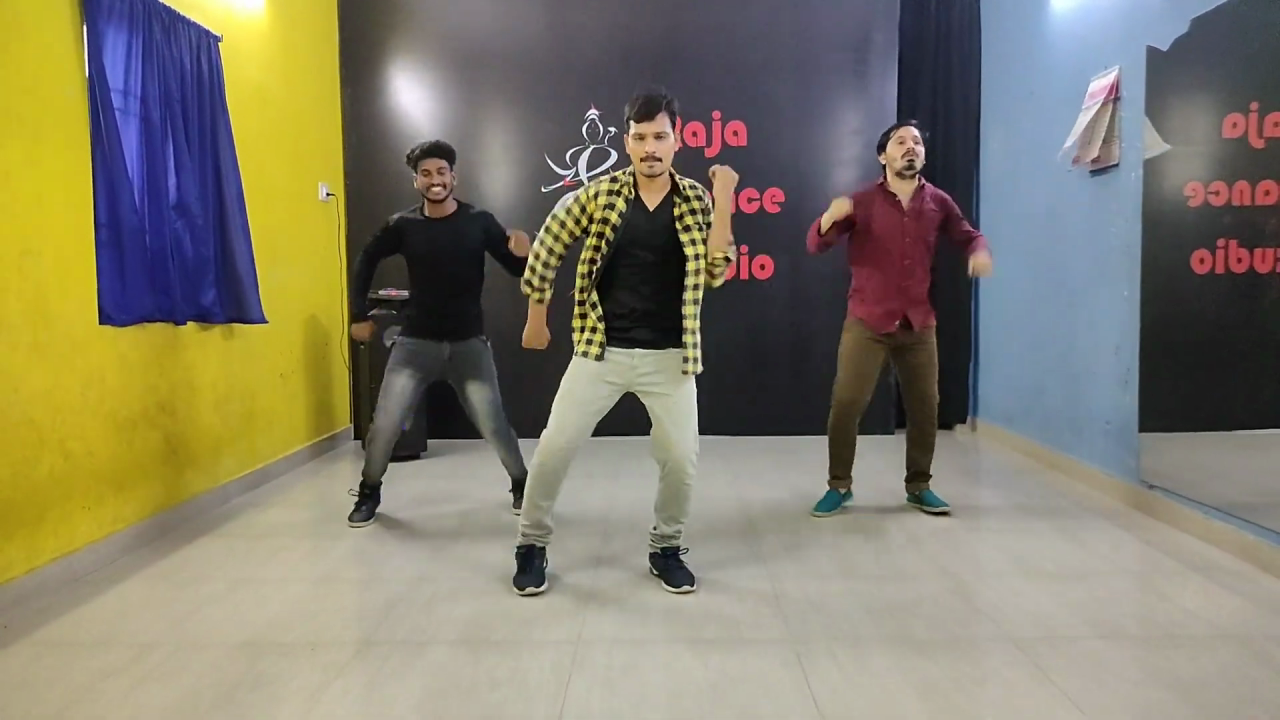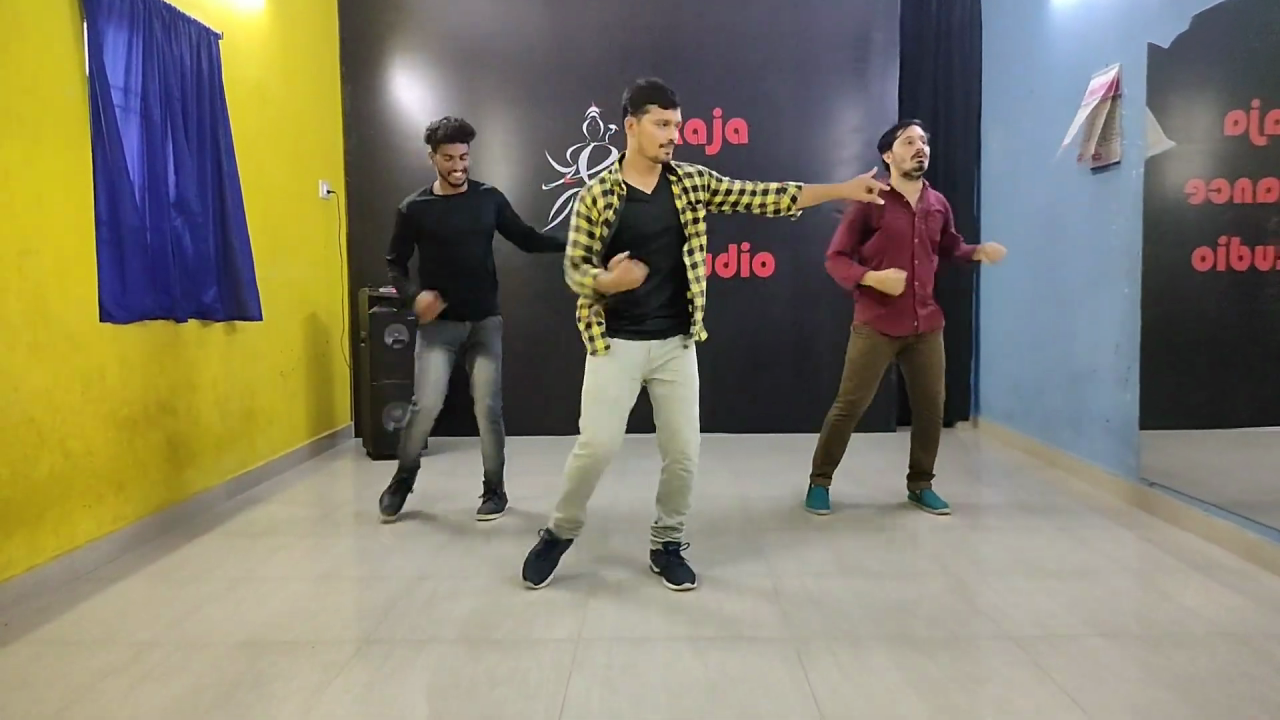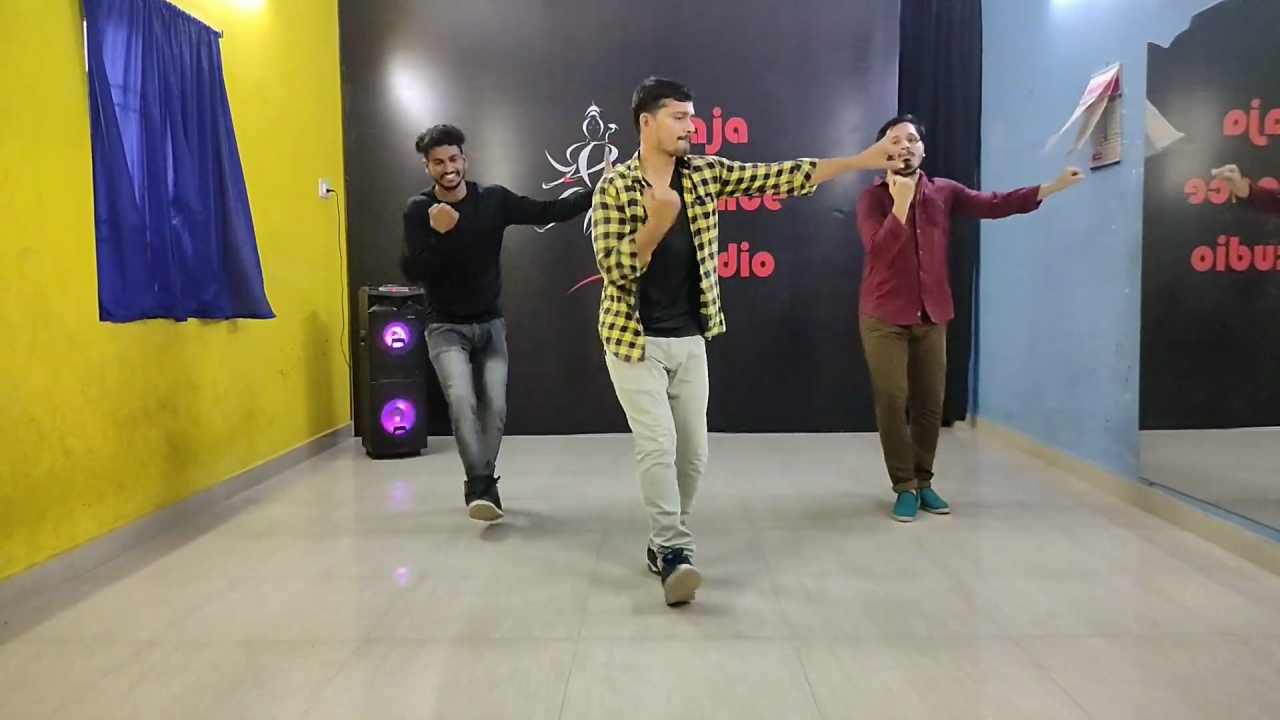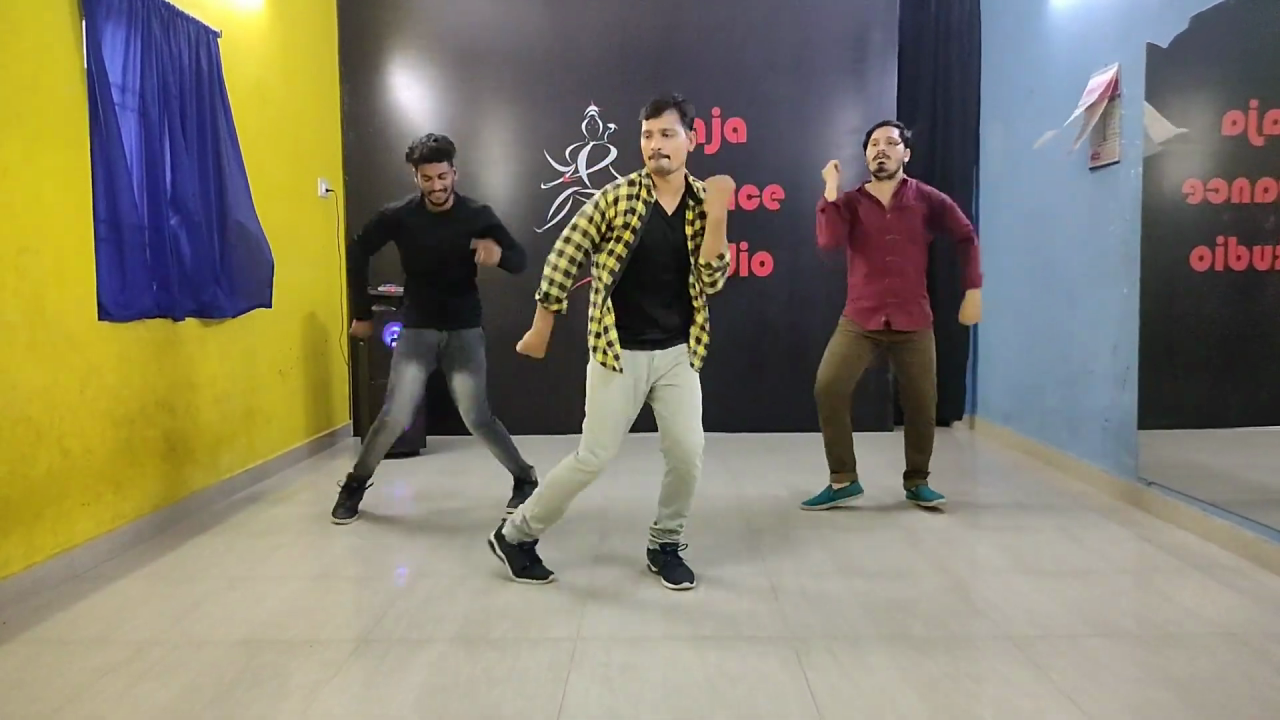
dt=0.5s
person 1, frame 1
left shoulder: (694, 198)
right shoulder: (596, 194)
left elbow: (719, 267)
right elbow: (547, 245)
left wrist: (723, 203)
right wrist: (535, 315)
left hip: (668, 357)
right hip: (601, 350)
left knee: (681, 462)
right knee: (555, 449)
left ankle: (665, 548)
right ankle: (531, 545)
person 1, frame 2
left shoulder: (694, 181)
right shoulder: (598, 192)
left elbow: (763, 198)
right elbow: (576, 270)
left wrist: (843, 190)
right wrist: (610, 280)
left hip: (675, 344)
right hip: (615, 342)
left knee: (683, 454)
right knee: (597, 445)
left ankle: (667, 544)
right ankle: (557, 534)
person 1, frame 3
left shoulder: (703, 172)
right shoulder: (615, 188)
left elbow: (777, 176)
right elbow: (618, 268)
left wrist: (860, 162)
right wrist: (654, 225)
left hip: (687, 337)
right hip: (631, 339)
left knee: (692, 450)
right knee: (657, 443)
left ankle: (671, 542)
right ankle: (668, 556)
person 1, frame 4
left shoulder: (705, 200)
right shoulder: (615, 196)
left elbow: (710, 281)
right elbow: (565, 257)
left wrist: (718, 217)
right wrist: (540, 327)
left hip: (677, 353)
right hip: (618, 351)
left knee: (688, 455)
right knee: (593, 459)
left ankle: (665, 544)
right ankle: (519, 536)
person 2, frame 1
left shoulder: (938, 202)
right shoulder: (863, 199)
left elbow: (967, 237)
right elbow: (816, 245)
left wrist: (980, 254)
right wrist: (828, 219)
left hip: (918, 323)
right hip: (866, 321)
left knee: (924, 405)
right knee: (848, 401)
left ankle: (919, 485)
right ankle: (839, 486)
person 2, frame 2
left shoulder: (938, 204)
right shoulder: (870, 203)
left elbow: (952, 247)
right elbow: (837, 258)
left wrist: (981, 251)
right wrist: (873, 278)
left hip: (927, 324)
right hip: (877, 324)
left knee: (931, 407)
right knee: (851, 403)
left ankle: (920, 484)
right ankle: (820, 481)
person 2, frame 3
left shoulder: (943, 193)
right shoulder: (872, 200)
left elbow: (994, 205)
right elbow: (883, 251)
left wrist: (1051, 187)
right wrist: (898, 204)
left hip: (931, 317)
right hip: (882, 318)
left knee: (929, 401)
right knee: (892, 398)
left ankle: (920, 481)
right ankle: (903, 485)
person 2, frame 4
left shoulder: (926, 198)
right shoulder: (851, 201)
left elbow: (966, 236)
right elbow: (829, 240)
left wrist: (973, 290)
right wrist: (831, 189)
left hip: (912, 323)
right hip: (859, 320)
left knee: (921, 403)
right knee: (827, 388)
left ankle: (917, 482)
right ankle: (843, 480)
person 3, frame 1
left shoulder: (480, 221)
right shoulder: (402, 224)
left elbow: (510, 265)
right elbow: (367, 261)
left wrist: (522, 255)
right wrist: (360, 313)
left hip: (468, 343)
right hip: (416, 342)
left knee: (492, 426)
right knee: (385, 423)
left ankle: (521, 485)
right ankle: (369, 494)
person 3, frame 2
left shoulder: (489, 199)
right shoulder: (414, 209)
left elbow: (529, 239)
right elbow: (395, 261)
left wrist: (572, 244)
right wrist: (415, 292)
left hip: (484, 320)
right hip: (438, 321)
left knee: (488, 407)
right knee: (426, 405)
left ankle: (494, 489)
right ankle: (401, 481)
person 3, frame 3
left shoulder: (493, 198)
right shoulder: (418, 211)
left elbow: (547, 212)
right elbow: (413, 273)
left wrist: (597, 195)
right wrist: (434, 233)
left hip: (489, 322)
right hip: (446, 325)
left knee: (495, 409)
right knee: (461, 399)
left ankle: (483, 485)
right ankle: (478, 485)
person 3, frame 4
left shoulder: (477, 214)
right shoulder: (398, 215)
left elbow: (518, 259)
right elbow: (359, 251)
left wrist: (498, 253)
right wrist: (361, 312)
left hip: (464, 331)
right hip: (418, 330)
left knee: (475, 417)
right knee: (398, 417)
left ankle: (524, 479)
right ankle: (353, 488)
